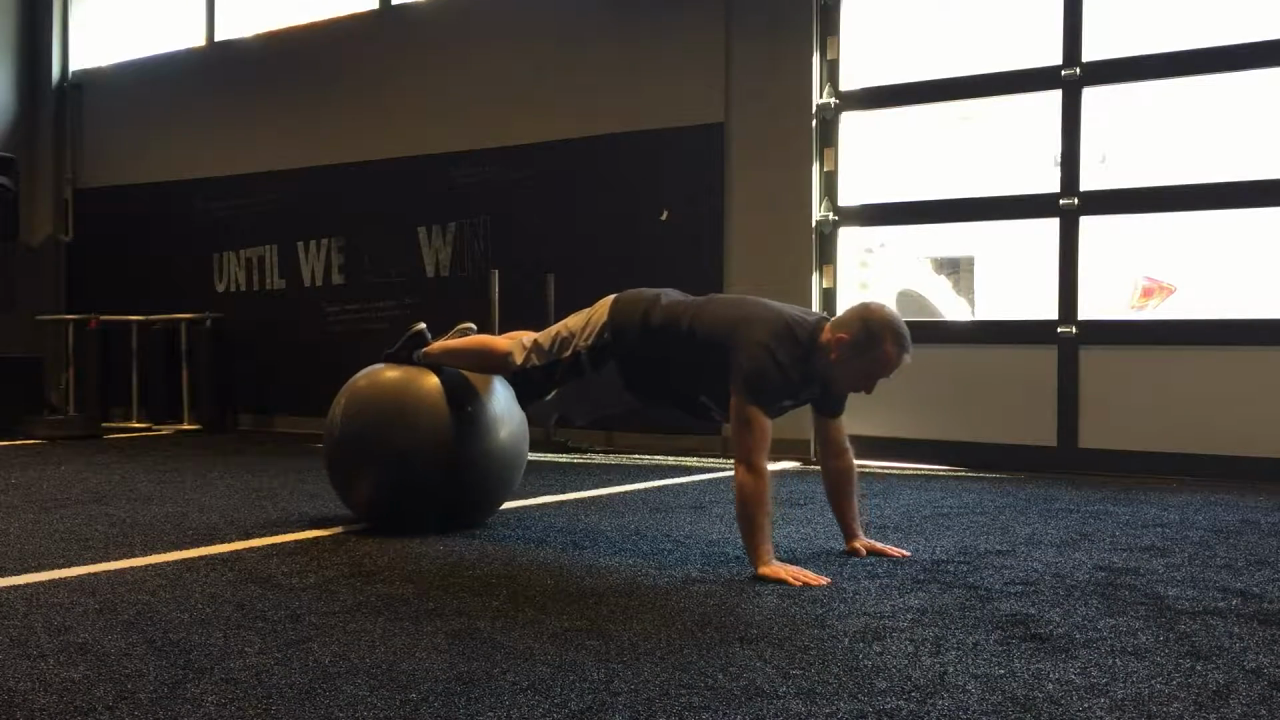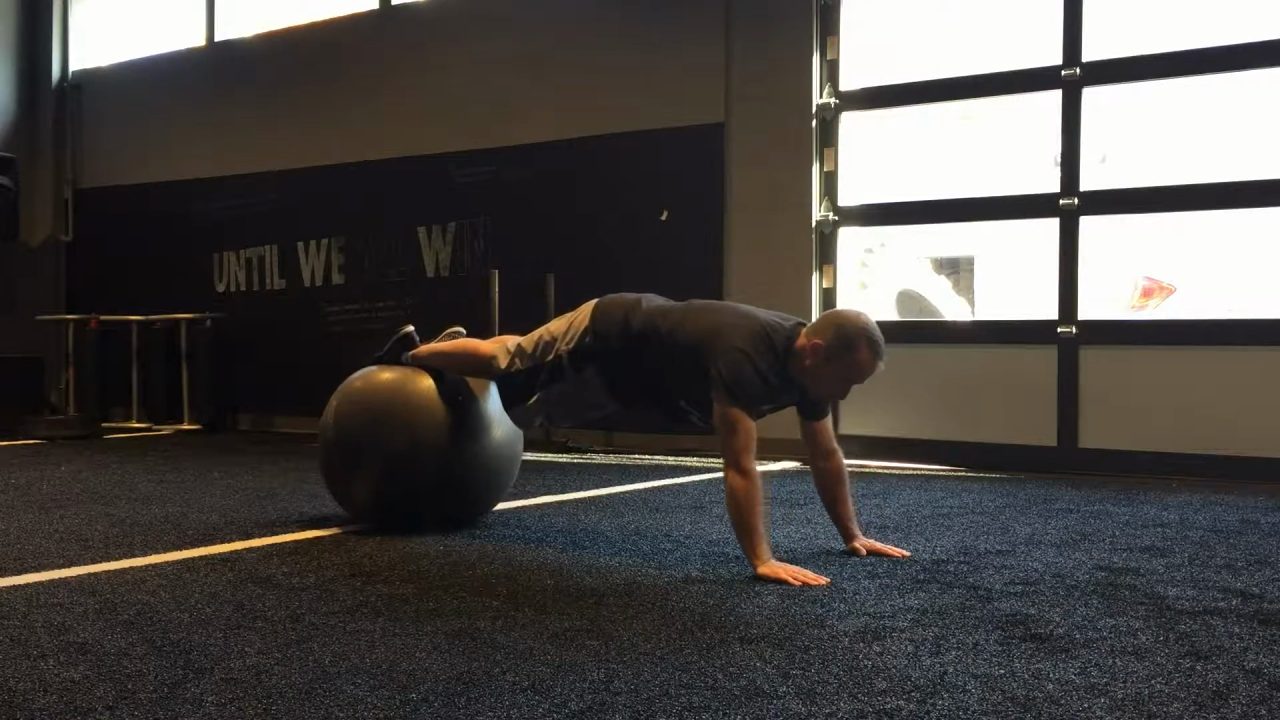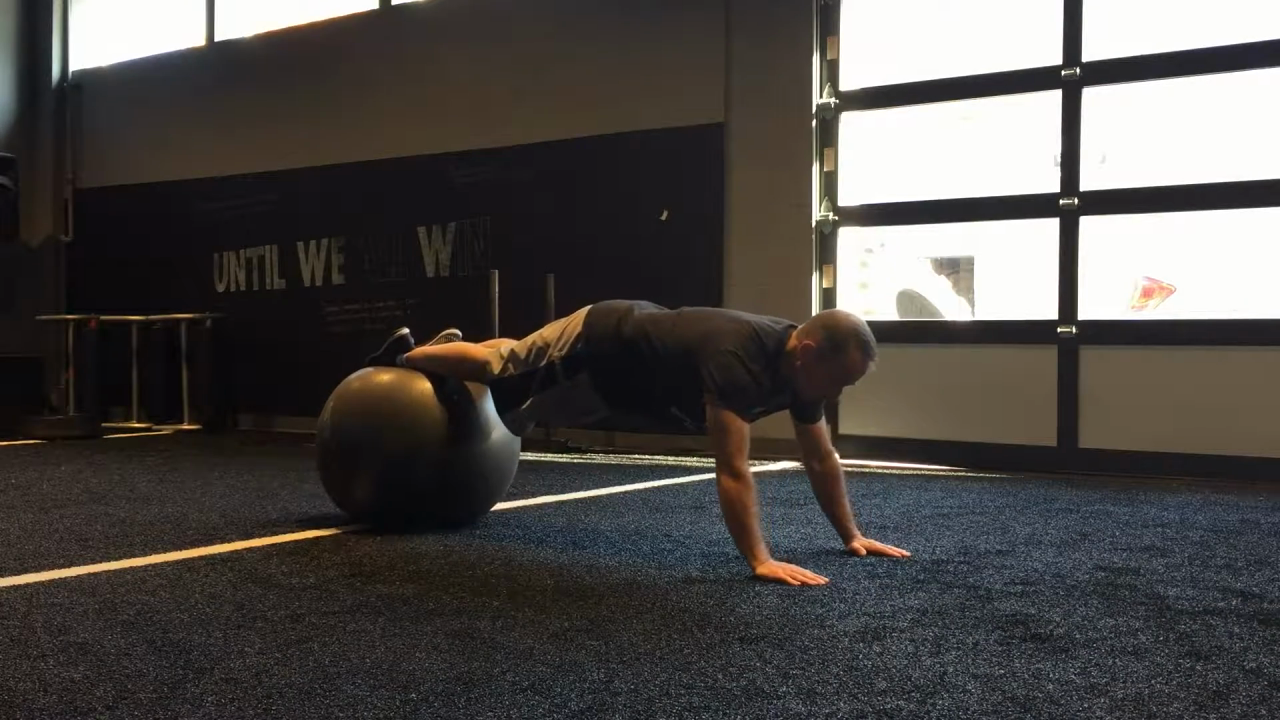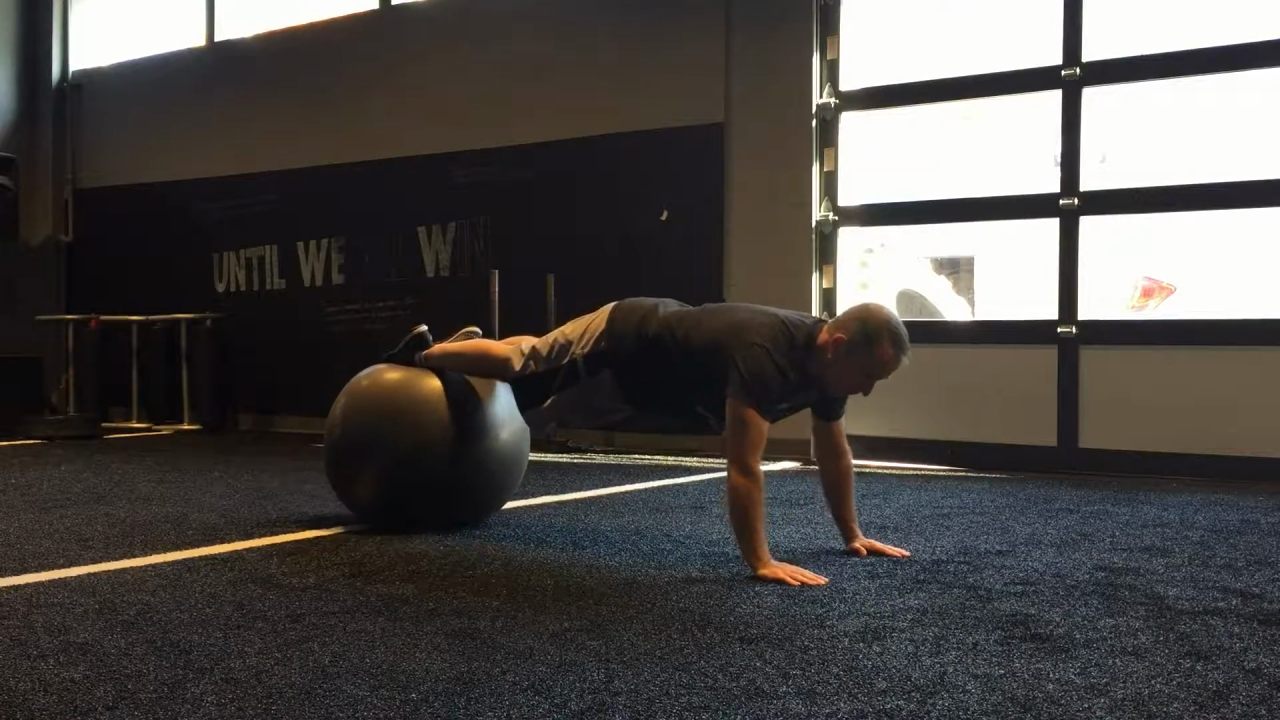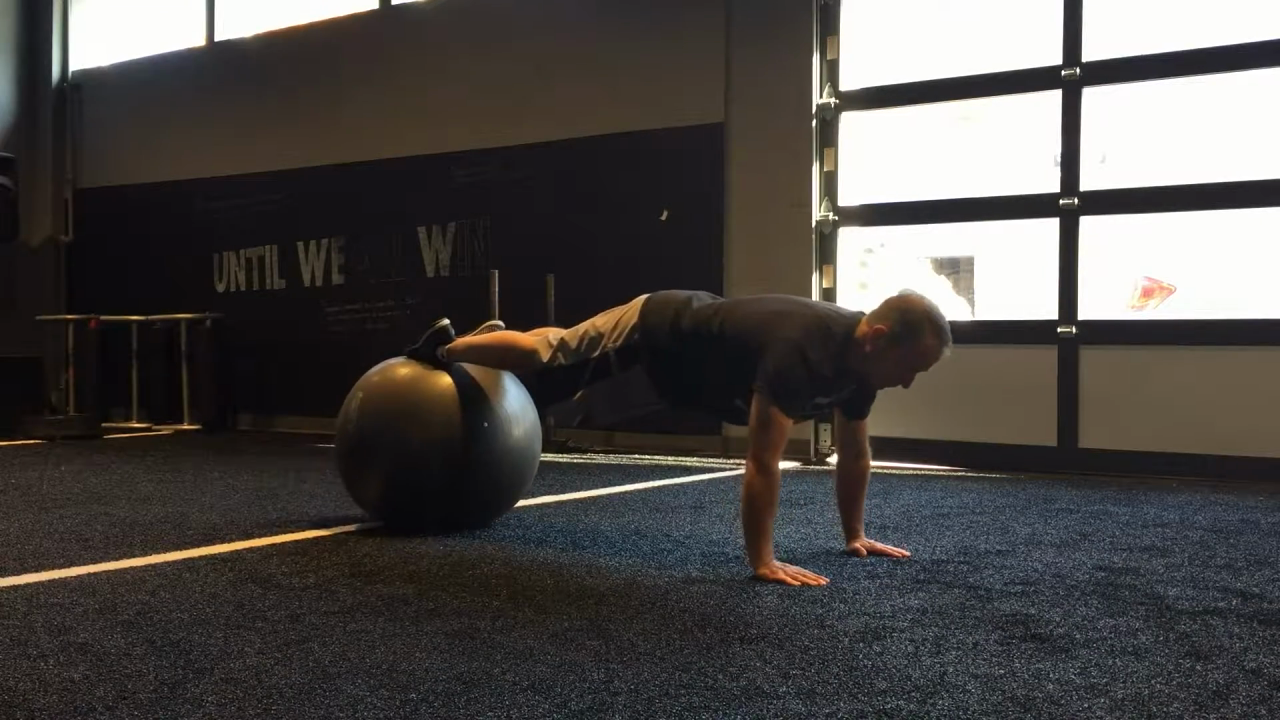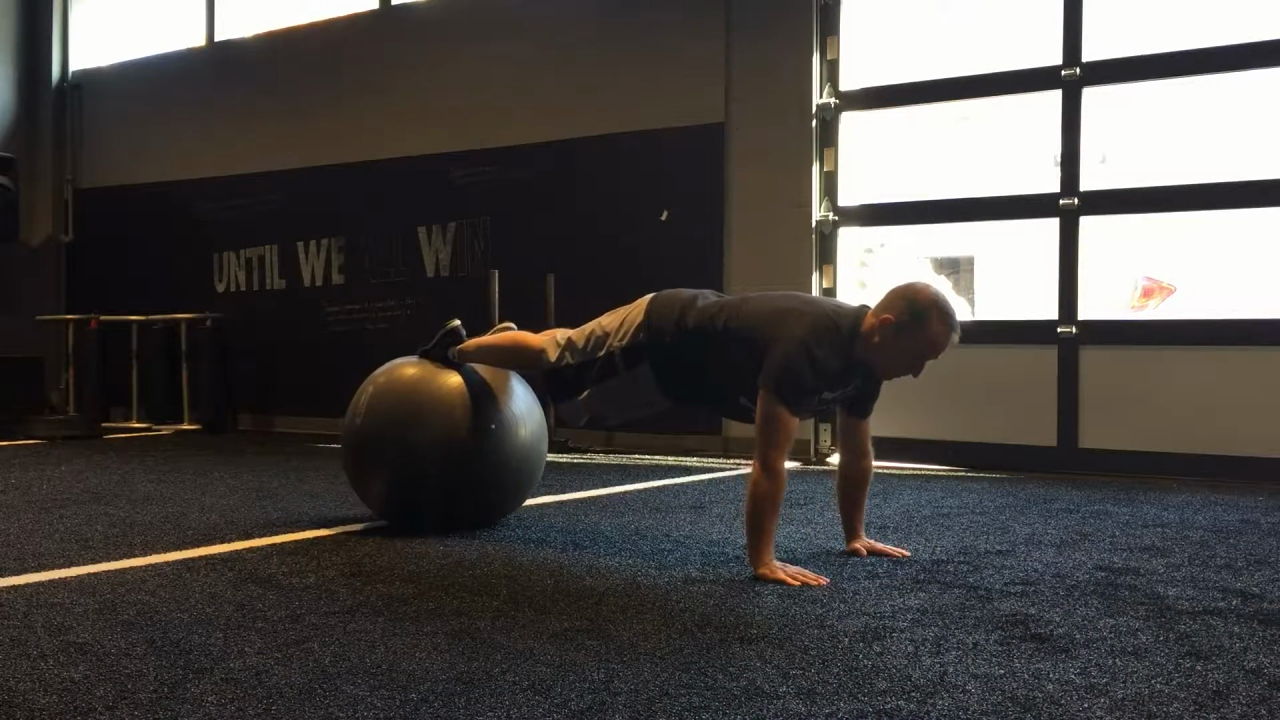
dt=0.5s
person 1, frame 1
left shoulder: (826, 358)
right shoulder: (770, 349)
left elbow: (835, 453)
right elbow: (751, 462)
left wrist: (854, 535)
right wrist: (764, 561)
left hip: (662, 322)
right hip: (622, 336)
left knee: (536, 351)
right knee: (521, 363)
left ankle: (467, 336)
right ankle: (425, 348)
person 1, frame 2
left shoulder: (809, 361)
right shoulder: (746, 355)
left elbow: (826, 456)
right elbow: (740, 465)
left wrist: (852, 535)
right wrist: (761, 560)
left hip: (644, 325)
right hip: (603, 340)
left knee: (519, 360)
right knee: (504, 366)
left ankle: (455, 339)
right ankle: (413, 350)
person 1, frame 3
left shoulder: (801, 366)
right shoulder: (737, 358)
left elbow: (820, 457)
right elbow: (732, 467)
left wrist: (851, 535)
right wrist: (760, 559)
left hip: (637, 329)
right hip: (595, 348)
left knee: (511, 360)
right knee: (501, 371)
left ankle: (449, 343)
right ankle: (406, 352)
person 1, frame 4
left shoulder: (826, 362)
right shoulder: (767, 353)
left elbow: (834, 455)
right elbow: (743, 465)
left wrist: (852, 535)
right wrist: (760, 560)
left hip: (657, 337)
right hip: (620, 345)
left knee: (533, 361)
right knee: (520, 368)
left ankle: (470, 340)
right ankle: (425, 351)
person 1, frame 5
left shoulder: (860, 357)
right shoulder: (803, 347)
left elbow: (853, 454)
right elbow: (763, 461)
left wrist: (855, 535)
right wrist: (762, 561)
left hip: (691, 325)
right hip: (651, 337)
left knee: (556, 348)
right knee: (545, 357)
left ankle: (484, 336)
right ankle: (446, 345)
person 1, frame 6
left shoulder: (865, 356)
right shoulder: (807, 343)
left elbow: (856, 452)
right elbow: (769, 460)
left wrist: (855, 535)
right wrist: (763, 560)
left hip: (688, 347)
right hip: (657, 338)
left knee: (565, 356)
right knee: (552, 359)
left ankle: (504, 334)
right ankle: (457, 346)
